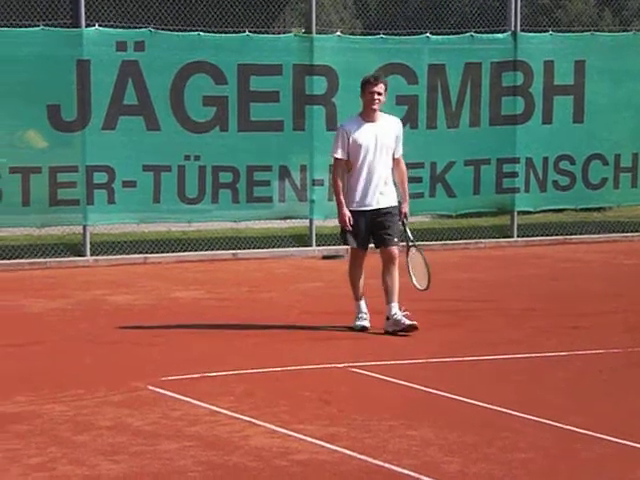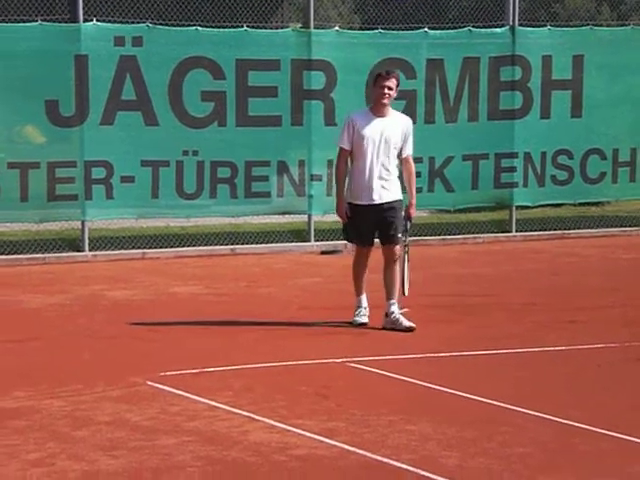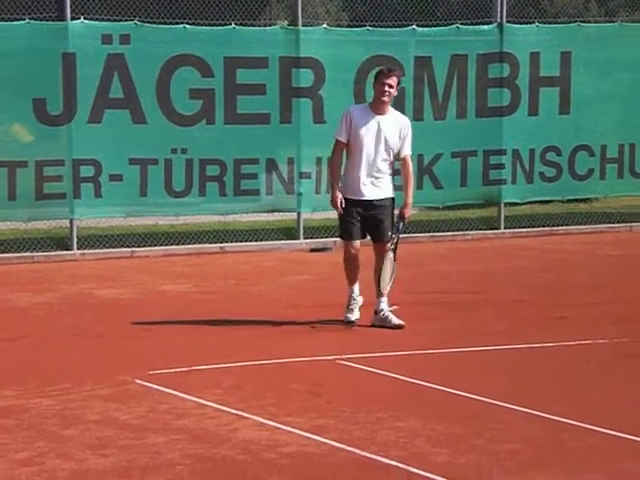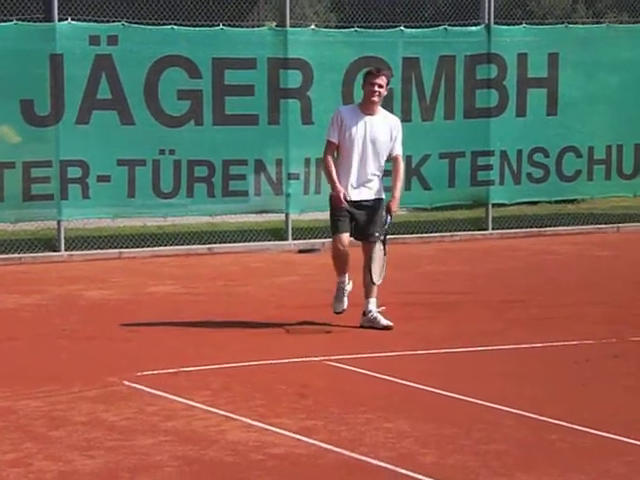
dt=0.2s
person 1, frame 1
left shoulder: (394, 125)
right shoulder: (347, 128)
left elbow: (398, 164)
right elbow: (338, 170)
left wrist: (405, 200)
right wrist: (341, 207)
left hip: (387, 204)
right hip: (356, 205)
left knee: (391, 256)
right knee: (357, 257)
left ankle: (393, 316)
right ankle: (361, 311)
person 1, frame 2
left shoulder: (404, 122)
right shoulder: (355, 120)
left elbow: (407, 162)
right elbow: (342, 160)
left wrist: (412, 200)
right wrist: (340, 197)
left hip: (391, 199)
right hip: (358, 200)
left knee: (393, 254)
right knee: (362, 254)
left ankle: (392, 313)
right ankle: (361, 305)
person 1, frame 3
left shoulder: (402, 123)
right shoulder: (353, 113)
left elbow: (406, 163)
right elbow: (337, 153)
left wrist: (408, 201)
right wrist: (334, 188)
left hip: (382, 197)
right hip: (351, 196)
left knee: (383, 251)
right knee: (352, 249)
left ankle: (381, 310)
right ankle: (354, 295)
person 1, frame 4
left shoulder: (392, 123)
right shoulder: (342, 114)
left elbow: (397, 161)
right elbow: (328, 153)
left wrist: (396, 195)
right wrist: (335, 186)
left hip: (373, 198)
right hip: (343, 196)
left knee: (372, 251)
right knee: (340, 244)
left ankle: (370, 311)
right ankle: (343, 282)
